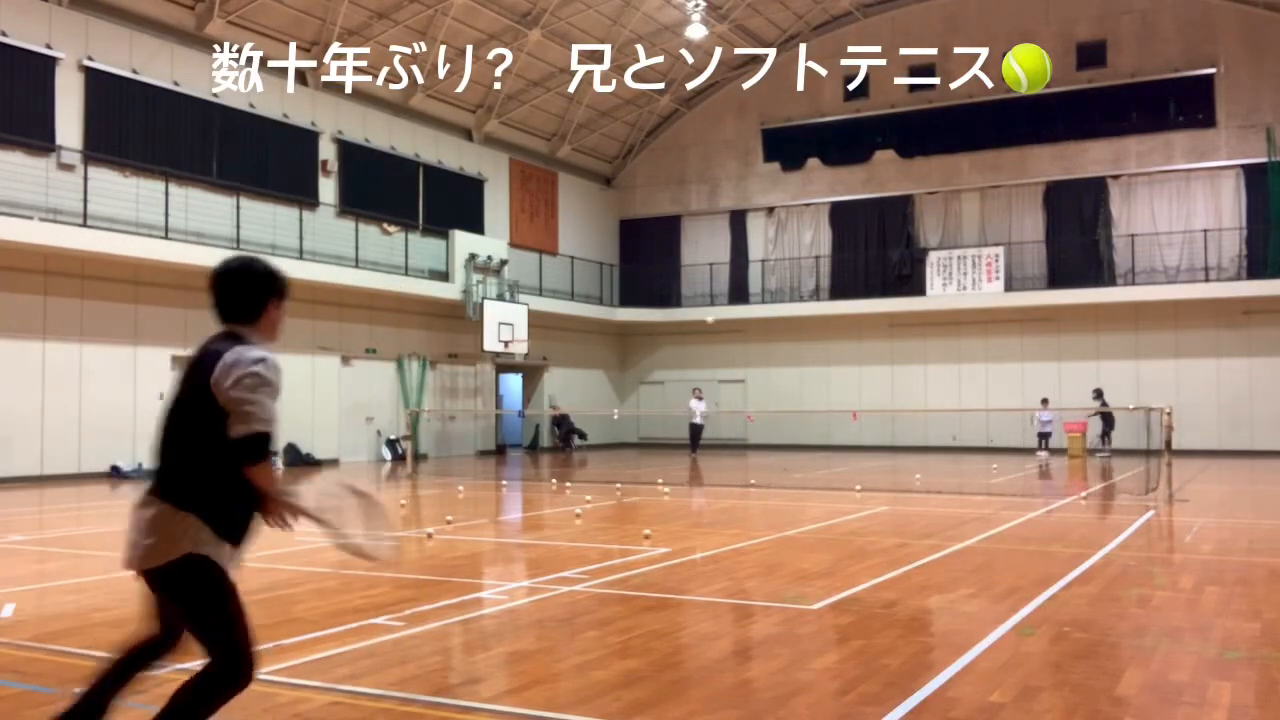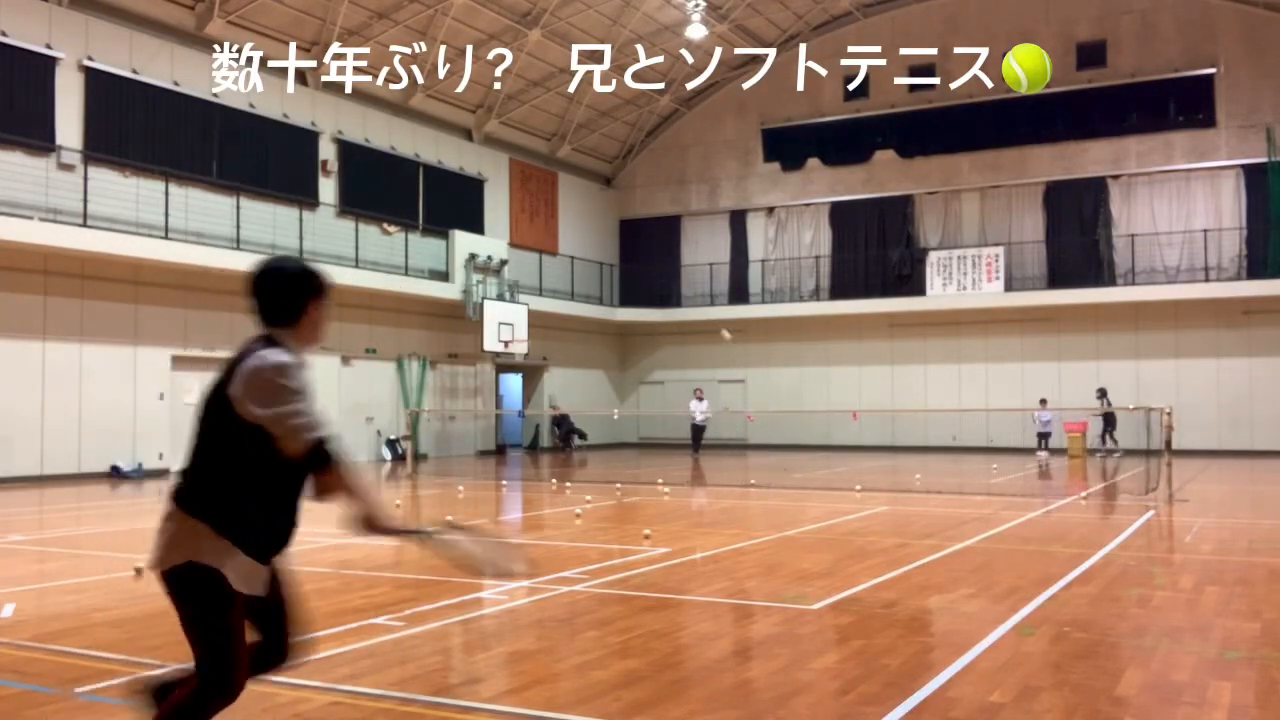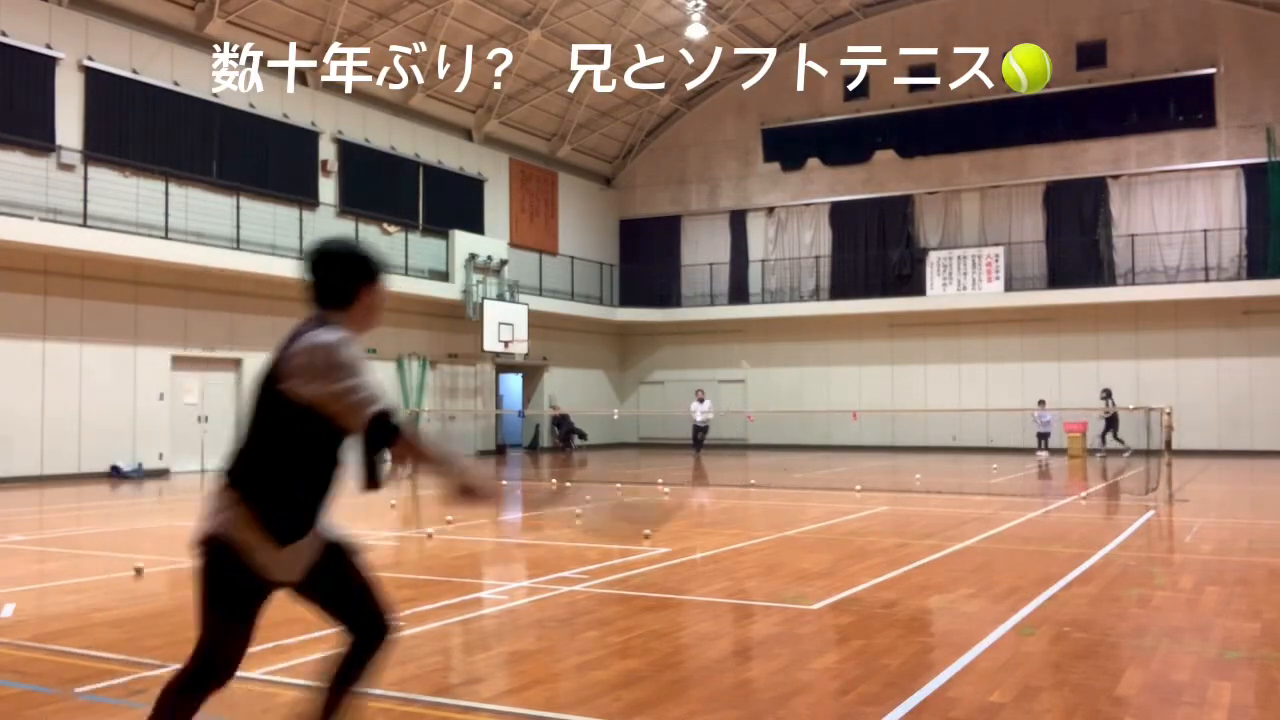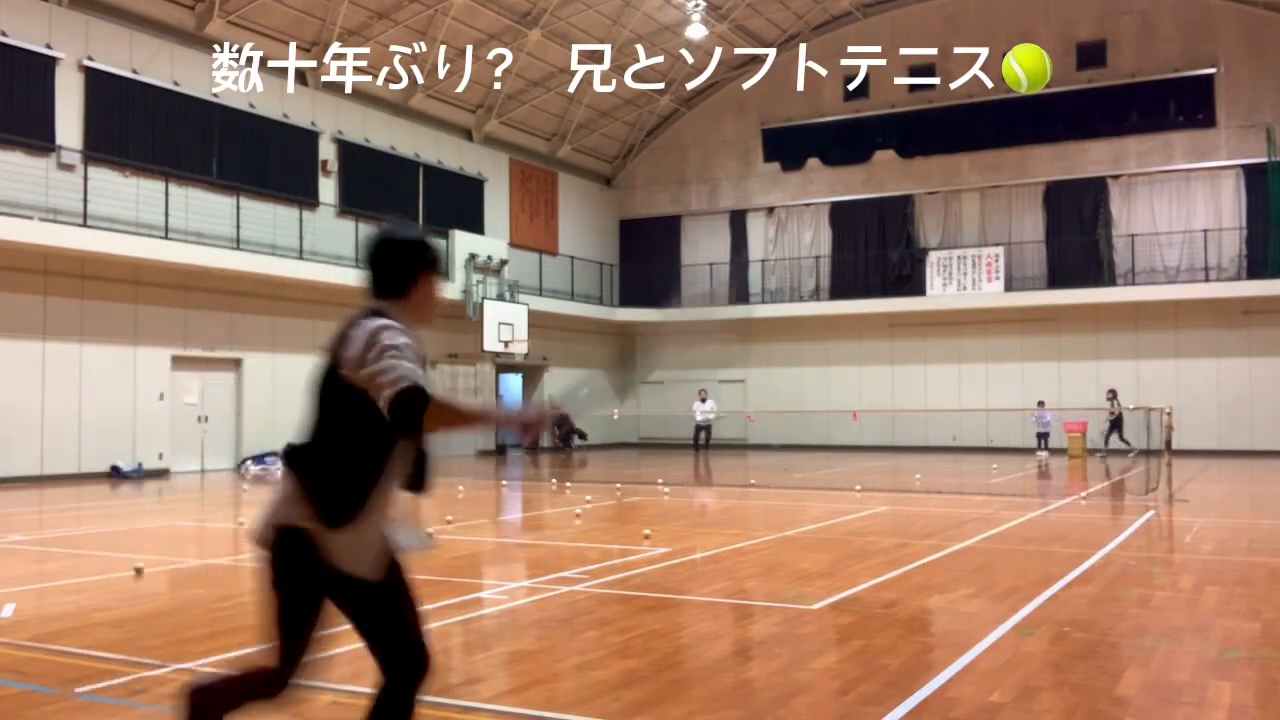
dt=0.1s
person 1, frame 1
left shoulder: (212, 355)
right shoulder: (253, 362)
right elbow: (254, 452)
left wrist: (257, 496)
right wrist: (277, 499)
left hip: (165, 524)
right hip: (184, 533)
left knee: (167, 636)
right knee: (235, 663)
person 1, frame 2
left shoulder: (266, 361)
right shoulder: (272, 366)
left elbow: (288, 452)
right elbow: (313, 455)
left wrist: (348, 490)
right wrist: (364, 505)
left hip: (235, 537)
right hip: (202, 543)
left knee: (275, 649)
right knee: (222, 678)
person 1, frame 3
left shoulder: (322, 345)
right shoulder: (323, 348)
right elbow: (380, 429)
right wrist: (453, 471)
left hip: (293, 531)
right hip: (244, 528)
left knee: (373, 627)
right knee: (215, 665)
person 1, frame 4
left shoulder: (382, 334)
right shoulder: (382, 334)
right elbow: (412, 410)
right wrist: (502, 418)
left hip: (357, 532)
right hip: (310, 525)
left knee: (410, 662)
right knee: (288, 671)
